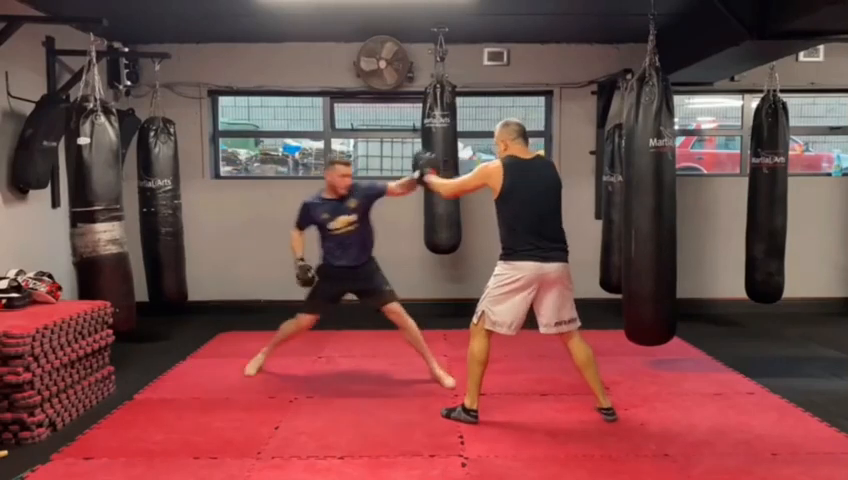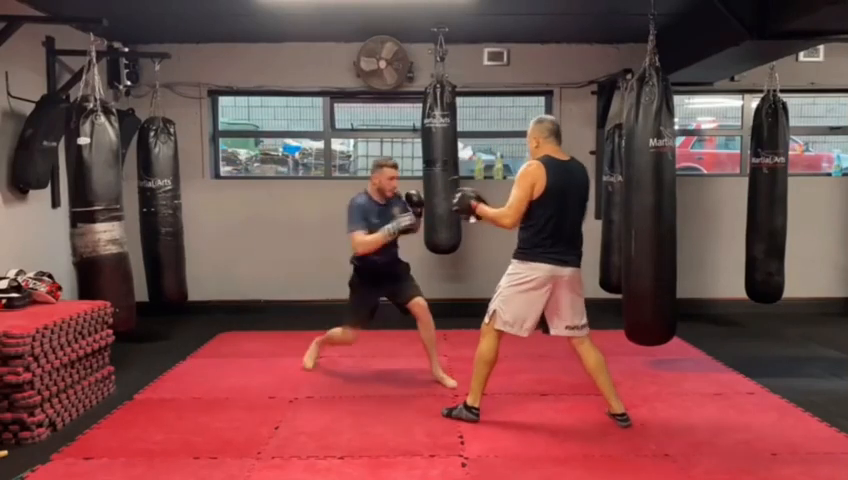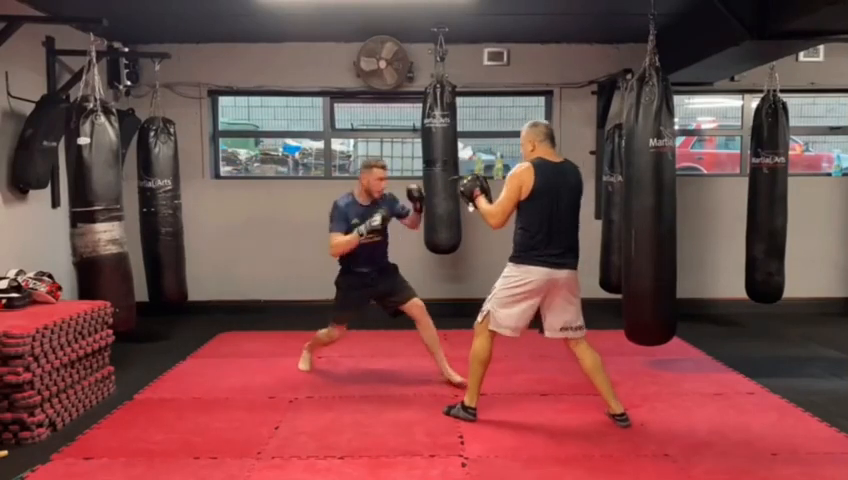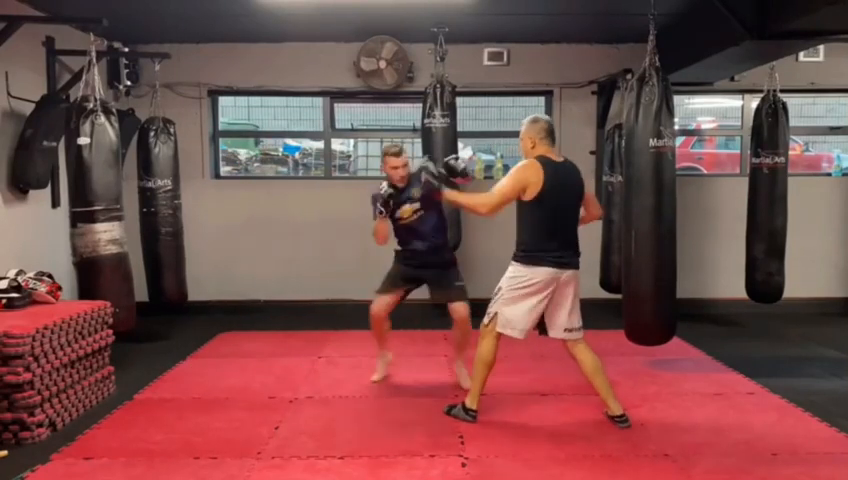
dt=0.4s
person 1, frame 1
left shoulder: (495, 169)
right shoulder: (549, 167)
left elbow: (450, 190)
left wrist: (428, 175)
left hip: (517, 265)
right hip: (555, 264)
left knee: (480, 329)
right knee: (570, 334)
left ankle: (470, 406)
right ankle: (605, 403)
person 1, frame 2
left shoulder: (533, 169)
right shoulder: (580, 171)
left elbow: (509, 219)
left wrist: (475, 205)
left hip: (531, 266)
right hip: (568, 268)
left knee: (491, 330)
right knee: (581, 340)
left ankle: (472, 405)
right ankle: (618, 410)
person 1, frame 3
left shoulder: (523, 172)
right shoulder: (574, 173)
left elbow: (496, 219)
left wrist: (477, 195)
left hip: (526, 269)
right hip: (565, 270)
left knee: (484, 329)
right knee: (577, 341)
left ankle: (469, 404)
right ankle: (617, 409)
person 1, frame 4
left shoulder: (528, 169)
right shoulder: (573, 172)
left elbow: (487, 205)
right elbow: (595, 212)
left wrist: (444, 190)
left hip: (531, 269)
right hip: (566, 270)
left knee: (490, 331)
right knee: (576, 342)
left ankle: (470, 405)
right ankle: (616, 410)
person 2, frame 1
left shoulder: (361, 191)
right shoulder: (312, 205)
left elbow: (399, 188)
right elbow: (296, 232)
left wrist: (417, 177)
right wrist: (300, 262)
left hip: (364, 268)
right hip: (333, 272)
left knee: (398, 314)
right knee: (302, 322)
left ankle: (433, 367)
right ankle: (264, 354)
person 2, frame 2
left shoulder: (395, 199)
right shoulder: (359, 205)
left elbow: (412, 229)
right elbow: (361, 246)
left wrist: (416, 213)
right wrist: (392, 228)
left hip: (393, 269)
right hip: (367, 276)
left knee: (421, 308)
right knee: (349, 336)
left ankle: (436, 369)
right ankle: (318, 343)
person 2, frame 3
left shoulder: (386, 200)
right shoulder: (341, 206)
left elbow: (413, 224)
right elbow: (335, 249)
left wrist: (417, 206)
right wrist: (363, 230)
left hip: (383, 272)
right hip: (353, 278)
left knee: (418, 309)
right knee: (335, 334)
left ankle: (445, 369)
right ankle: (309, 349)
person 2, frame 4
left shoulder: (423, 177)
right shoulder: (381, 195)
left elbow: (462, 179)
right elbow: (381, 239)
left wrist: (457, 169)
right wrist: (382, 210)
left hip: (440, 259)
right hip: (409, 260)
left knee: (462, 314)
right knee: (378, 311)
left ankle: (459, 365)
right ankle: (383, 357)
